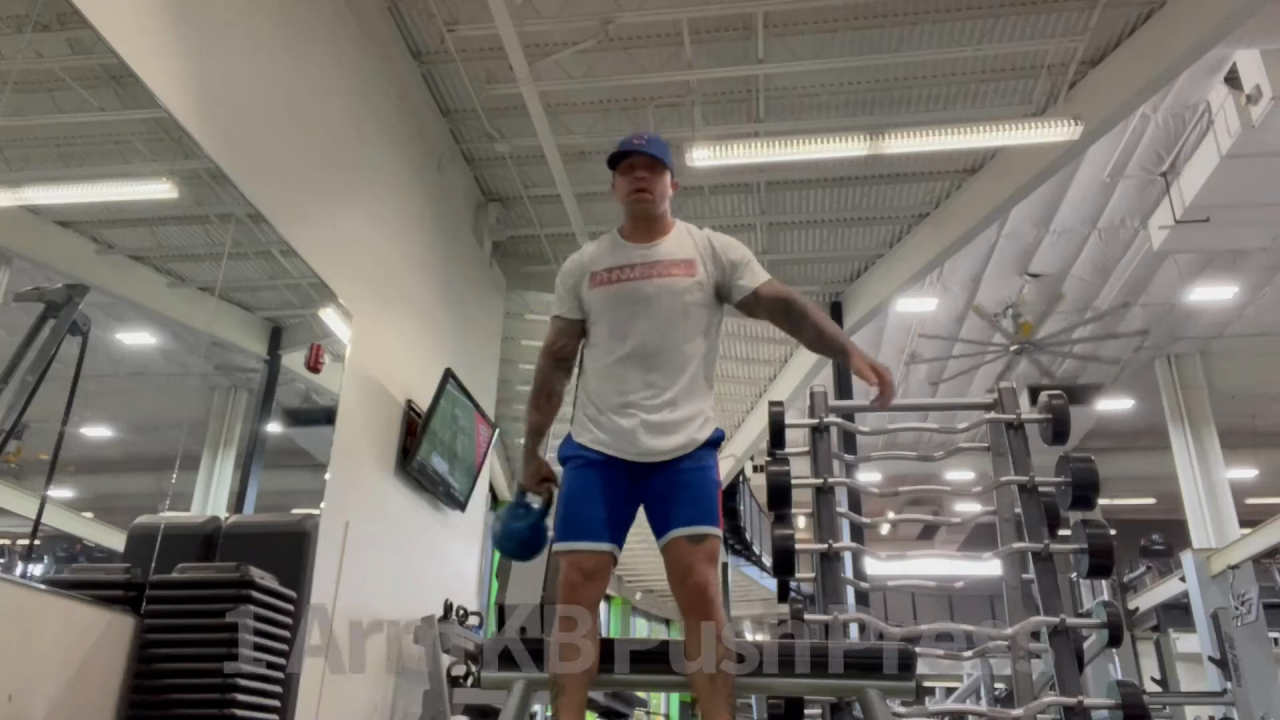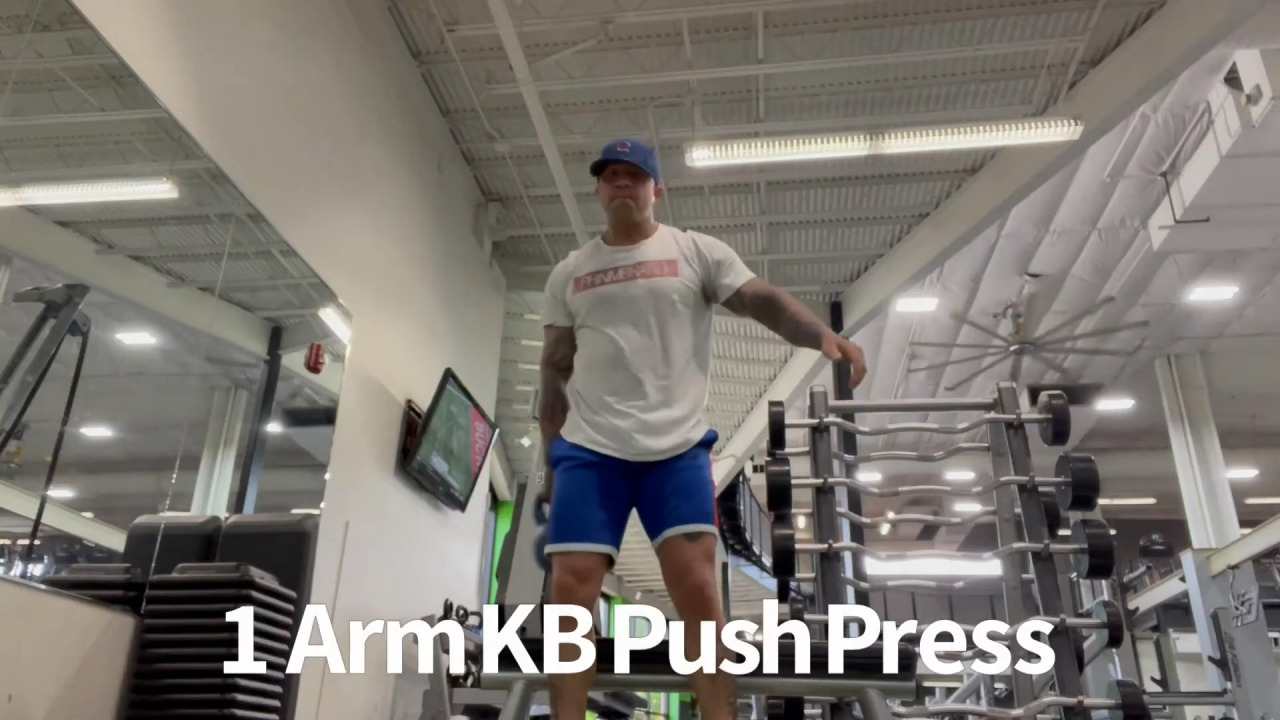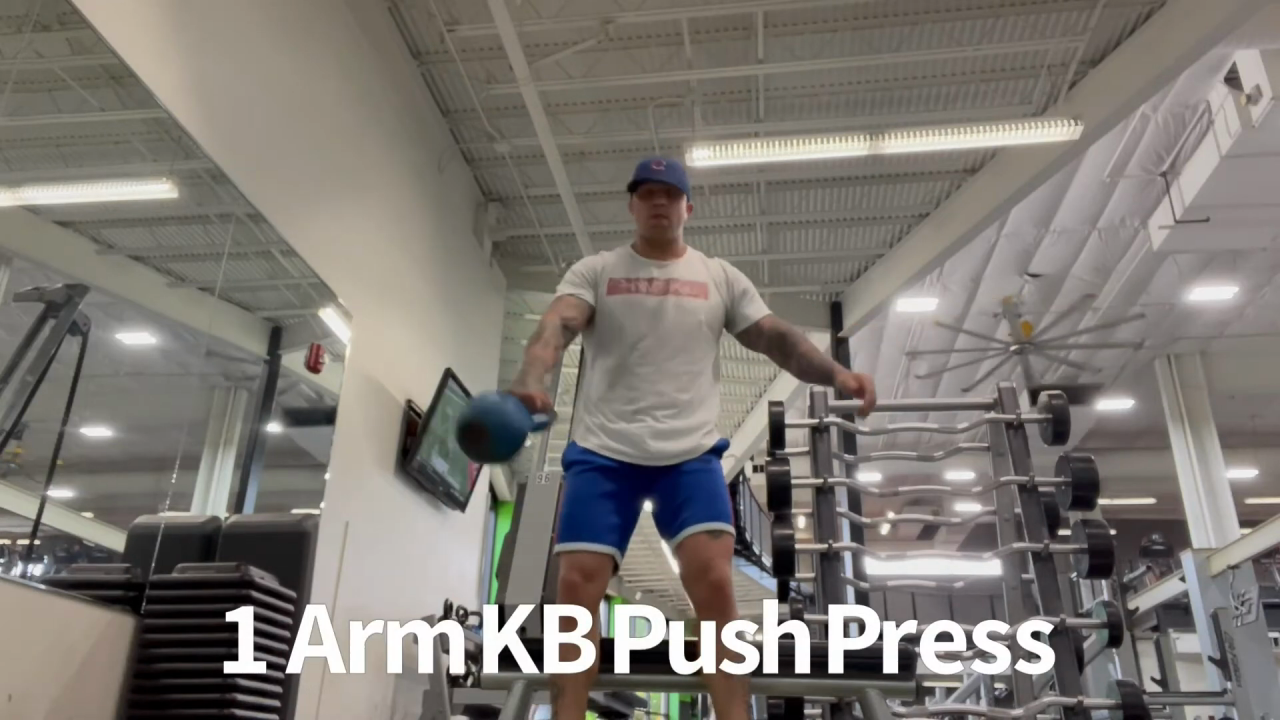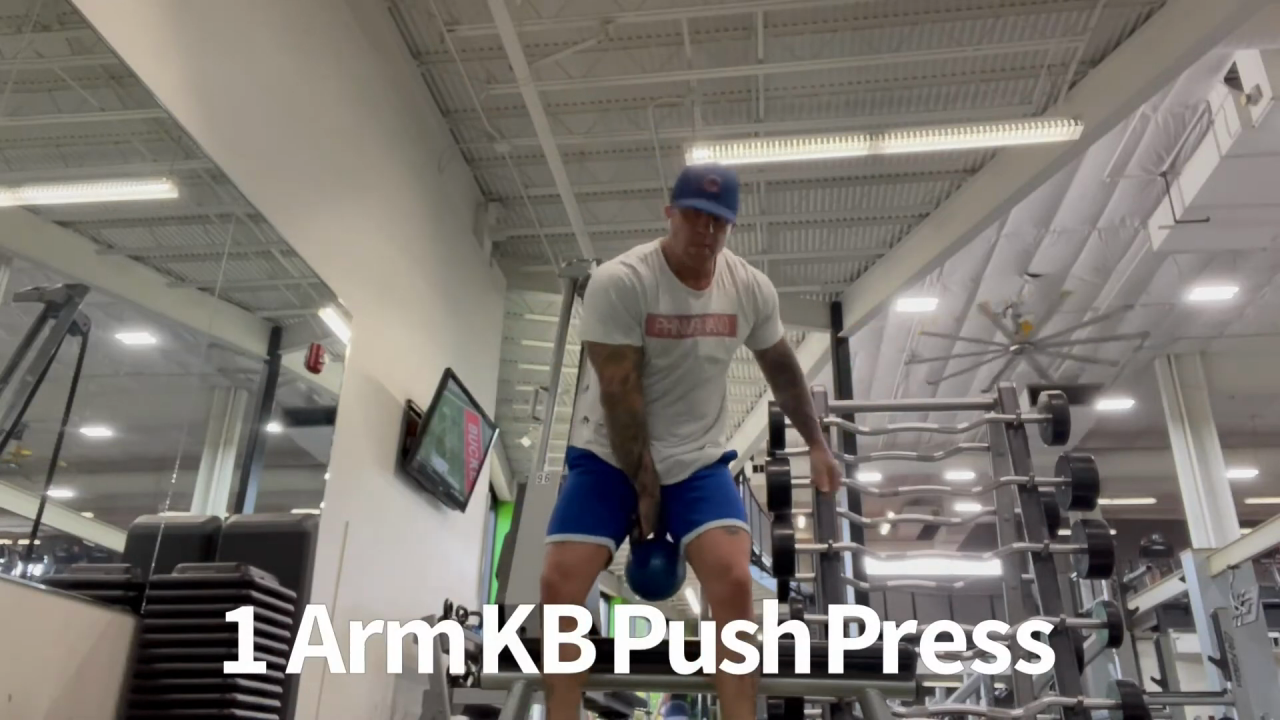
dt=0.7s
person 1, frame 1
left shoulder: (714, 251)
right shoulder: (582, 266)
left elbow: (784, 306)
right elbow: (556, 357)
left wrist: (850, 350)
right wrist: (531, 451)
left hip: (684, 448)
right hip: (596, 448)
left knee: (698, 589)
right knee: (575, 589)
person 1, frame 2
left shoulder: (697, 252)
right shoulder: (570, 272)
left elbow: (765, 302)
right elbow: (554, 370)
left wrist: (824, 335)
right wrist: (550, 463)
left hip: (678, 448)
right hip: (589, 450)
left knee: (697, 590)
right knee: (570, 590)
person 1, frame 3
left shoulder: (721, 278)
right shoulder: (594, 270)
left elbow: (777, 338)
right elbow: (557, 324)
left wrist: (838, 373)
right wrist: (530, 377)
left hip: (690, 453)
right hip: (603, 452)
left knee: (713, 585)
right knee: (577, 587)
person 1, frame 4
left shoulder: (752, 288)
right shoulder: (618, 282)
left elbow: (781, 366)
right elbow: (620, 399)
left wrist: (817, 442)
right wrist: (645, 493)
left hip: (698, 463)
right hip: (610, 459)
left knee: (733, 582)
right knee: (561, 583)
